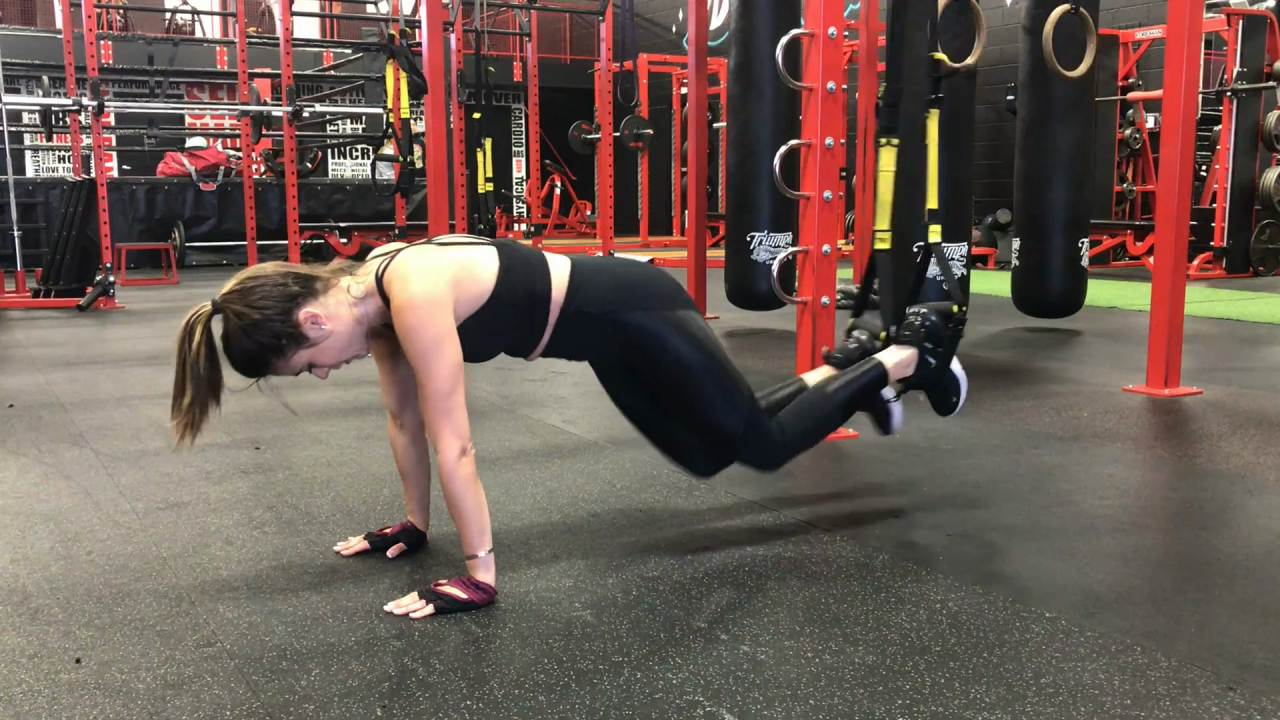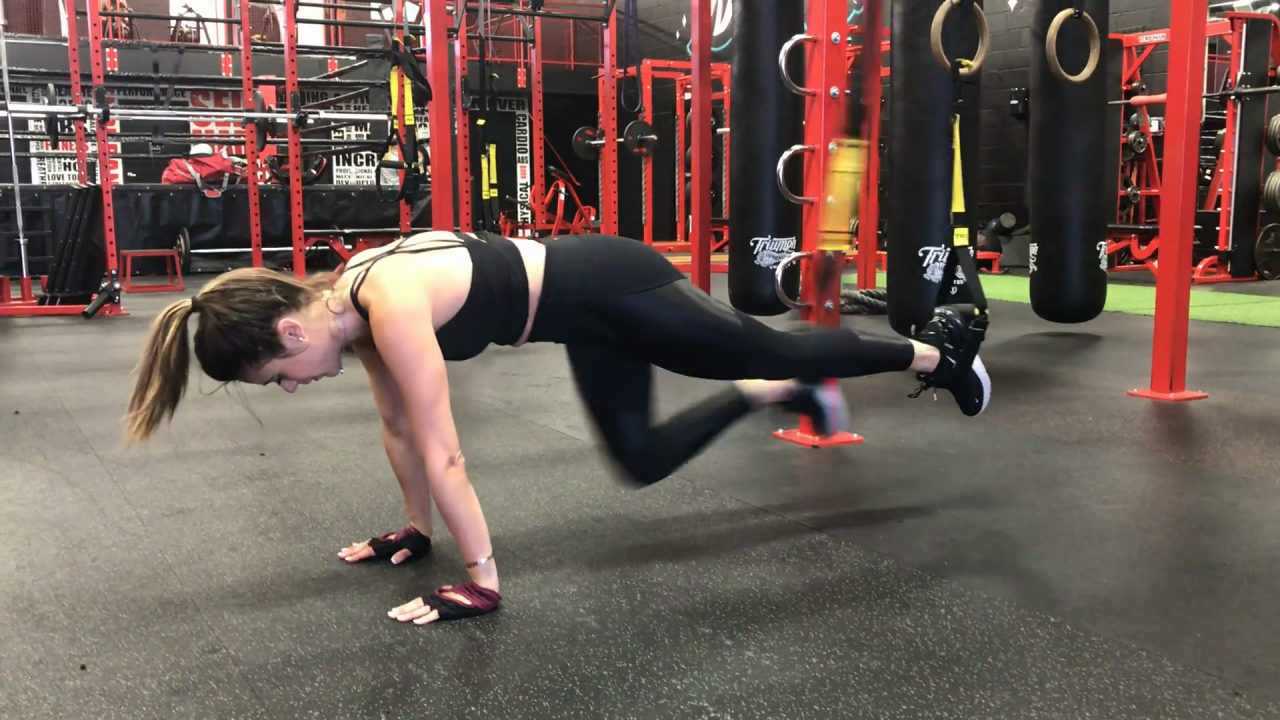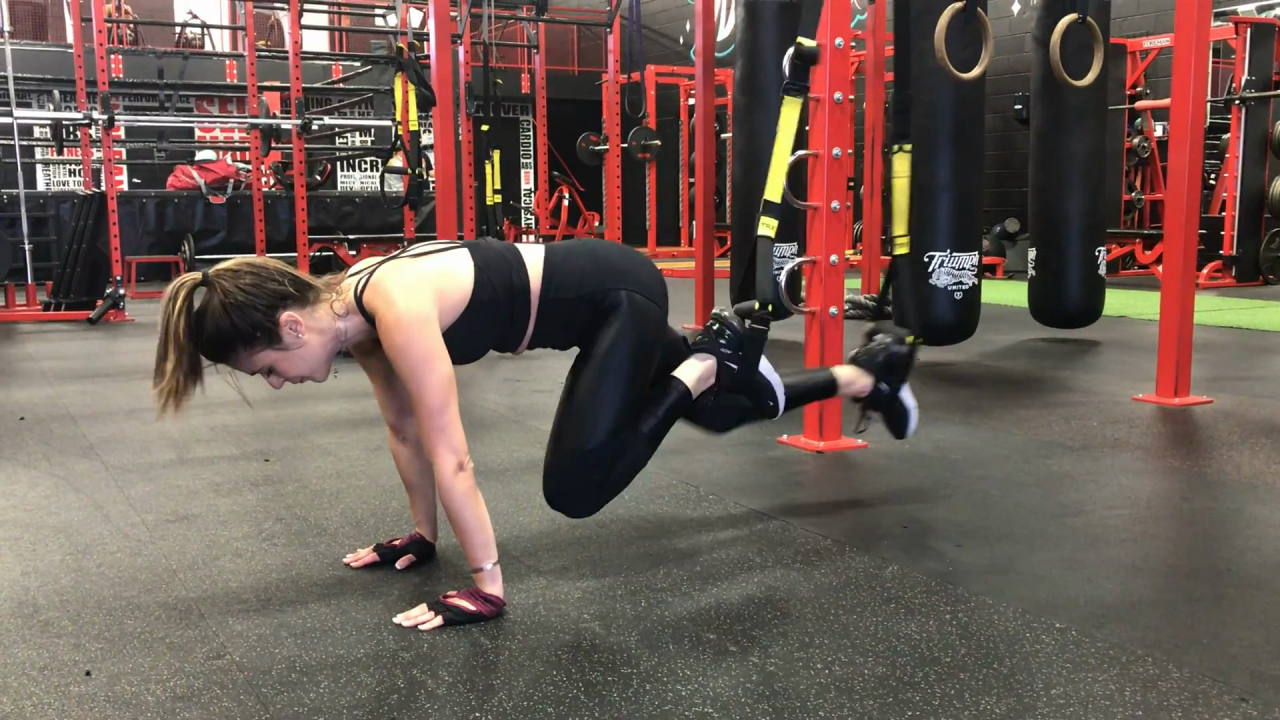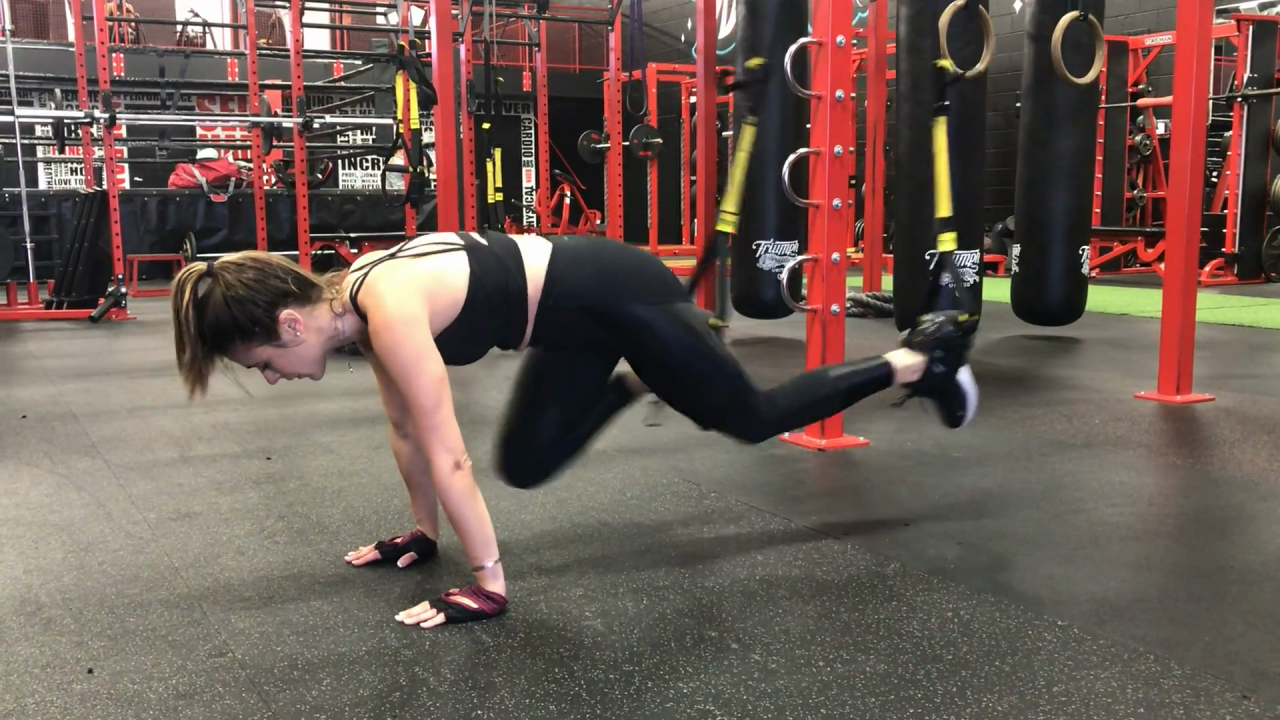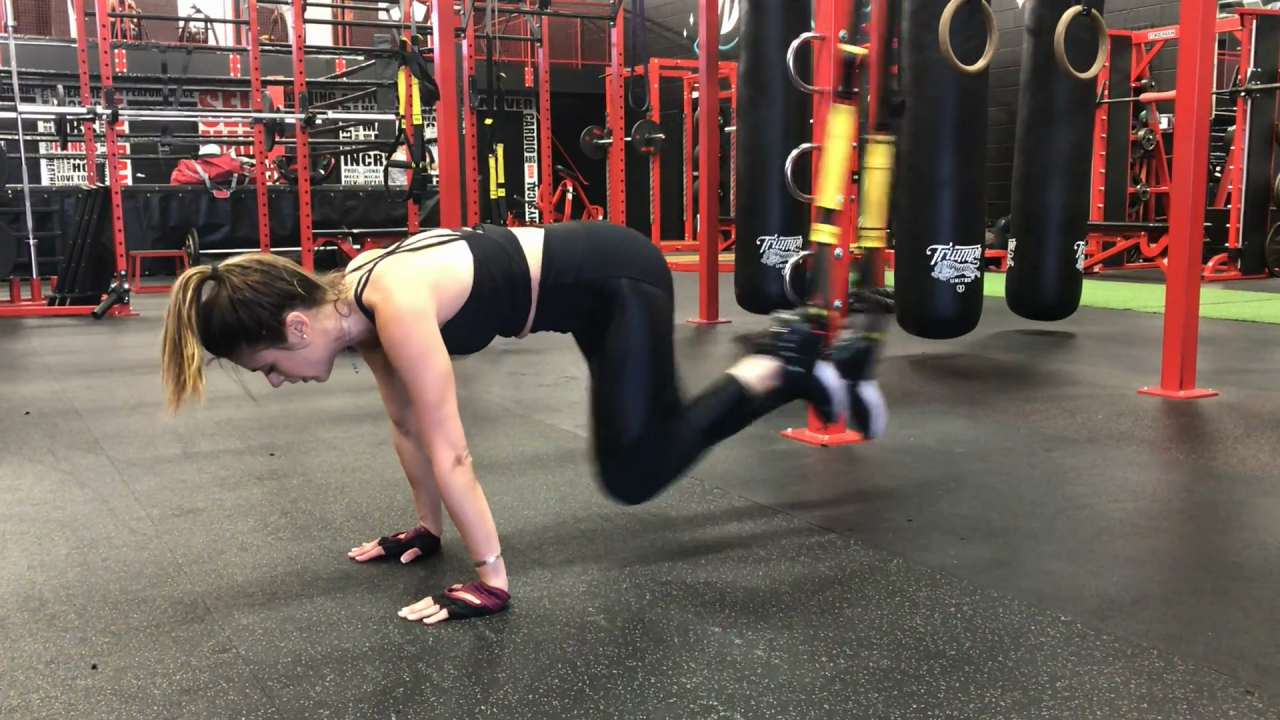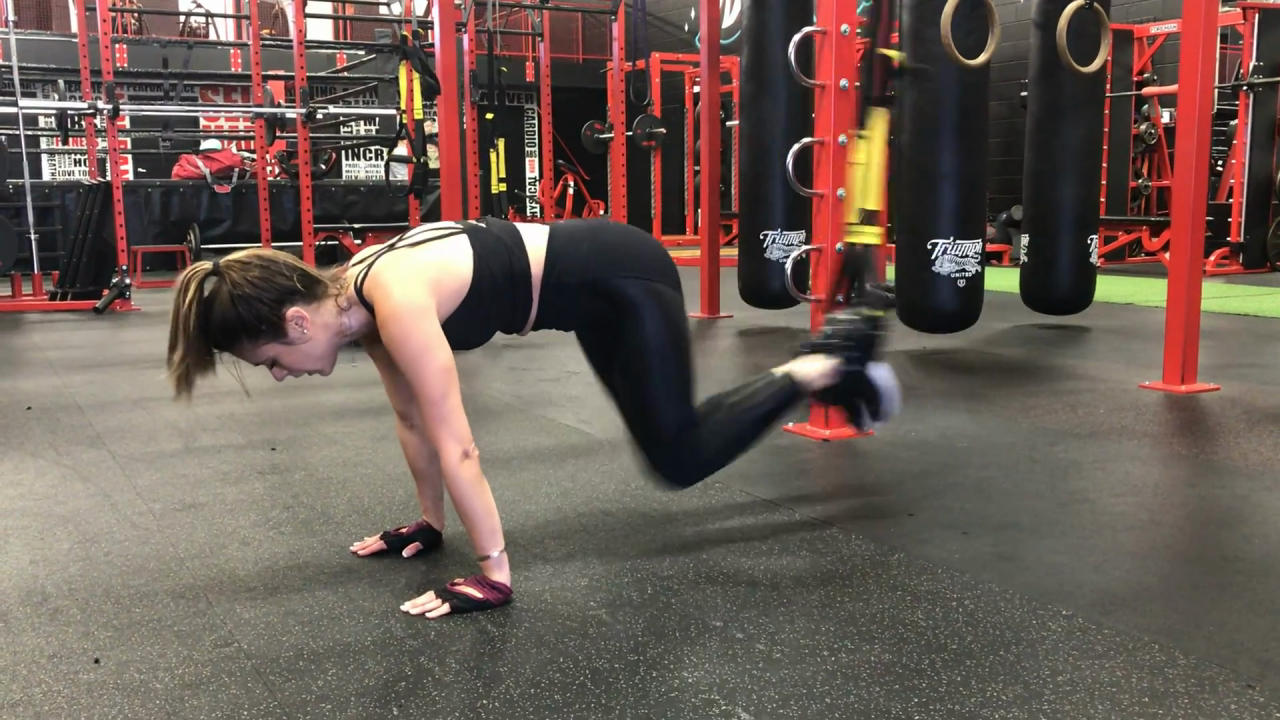
dt=0.5s
person 1, frame 1
left shoulder: (412, 294)
right shoulder: (368, 296)
left elbow: (451, 441)
right elbow: (404, 419)
left wrist: (481, 573)
right wrist: (413, 523)
left hip: (633, 313)
right hip: (605, 334)
left knee: (761, 441)
right knee: (710, 459)
left ankle: (911, 357)
right ankle: (841, 371)
person 1, frame 2
left shoulder: (388, 307)
right shoulder: (348, 303)
left elbow: (440, 451)
right elbow: (396, 425)
left wrist: (482, 579)
right wrist: (415, 528)
left hip: (613, 291)
right hip: (582, 302)
left knee: (773, 348)
right knee: (644, 463)
left ankle: (938, 353)
right ankle: (778, 392)
person 1, frame 3
left shoulder: (393, 311)
right shoulder: (352, 310)
left elbow: (450, 458)
right elbow: (405, 431)
left wrist: (487, 585)
right wrist: (421, 534)
left hip: (616, 293)
right hip: (588, 298)
left knee: (577, 486)
right knee: (709, 414)
left ankle: (709, 363)
right ankle: (870, 375)
person 1, frame 4
left shoulder: (388, 312)
right shoulder: (357, 293)
left elbow: (446, 455)
right elbow: (406, 429)
left wrist: (490, 582)
right wrist: (423, 531)
left hip: (615, 295)
right hip: (576, 303)
left knee: (752, 418)
right knee: (525, 462)
left ankle: (921, 361)
right ankle: (635, 380)
person 1, frame 5
left shoulder: (395, 308)
right shoulder: (350, 302)
left elbow: (448, 450)
right elbow: (406, 424)
left wrist: (492, 579)
right wrist: (427, 527)
left hip: (614, 276)
right hip: (582, 280)
left knee: (634, 476)
right knee: (657, 426)
left ankle: (777, 364)
right ankle: (819, 370)
person 1, frame 6
left shoulder: (393, 300)
right shoulder: (351, 295)
left elbow: (453, 443)
right elbow: (407, 416)
left wrist: (493, 571)
right wrist: (429, 522)
left hip: (621, 275)
right hip: (580, 282)
left knee: (682, 461)
right knee: (679, 436)
left ankle: (832, 362)
right ankle: (835, 374)
